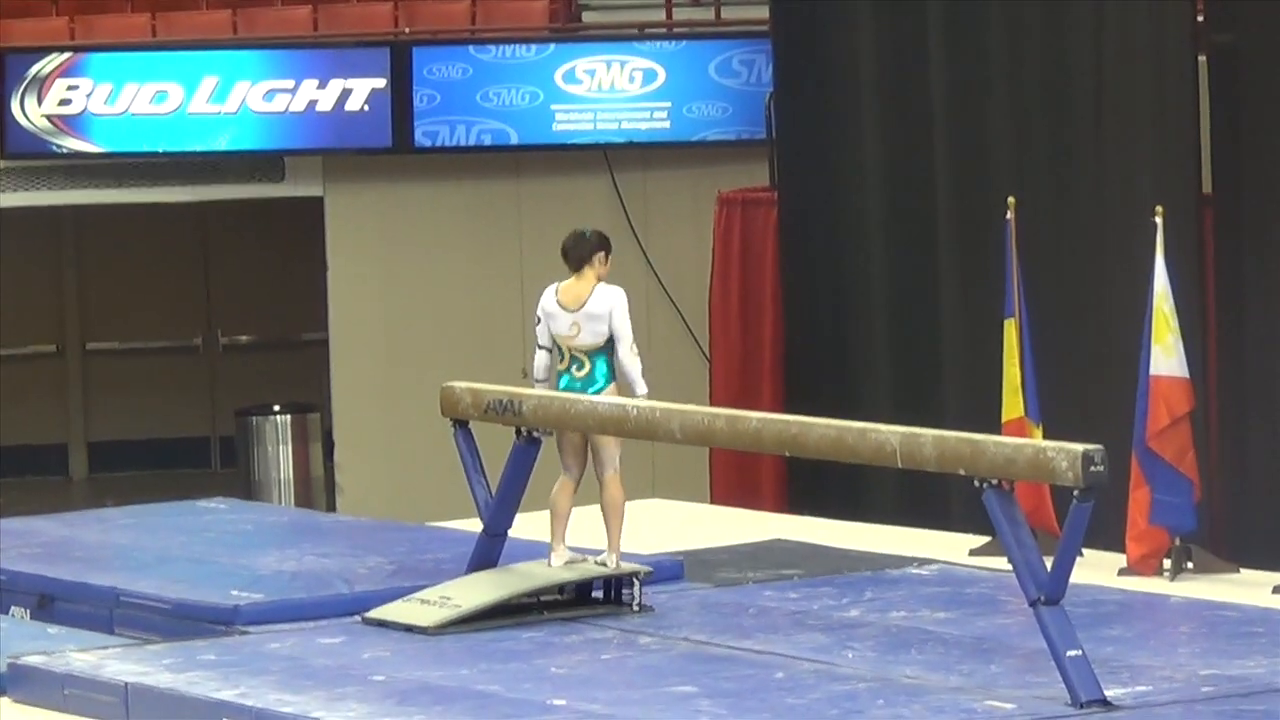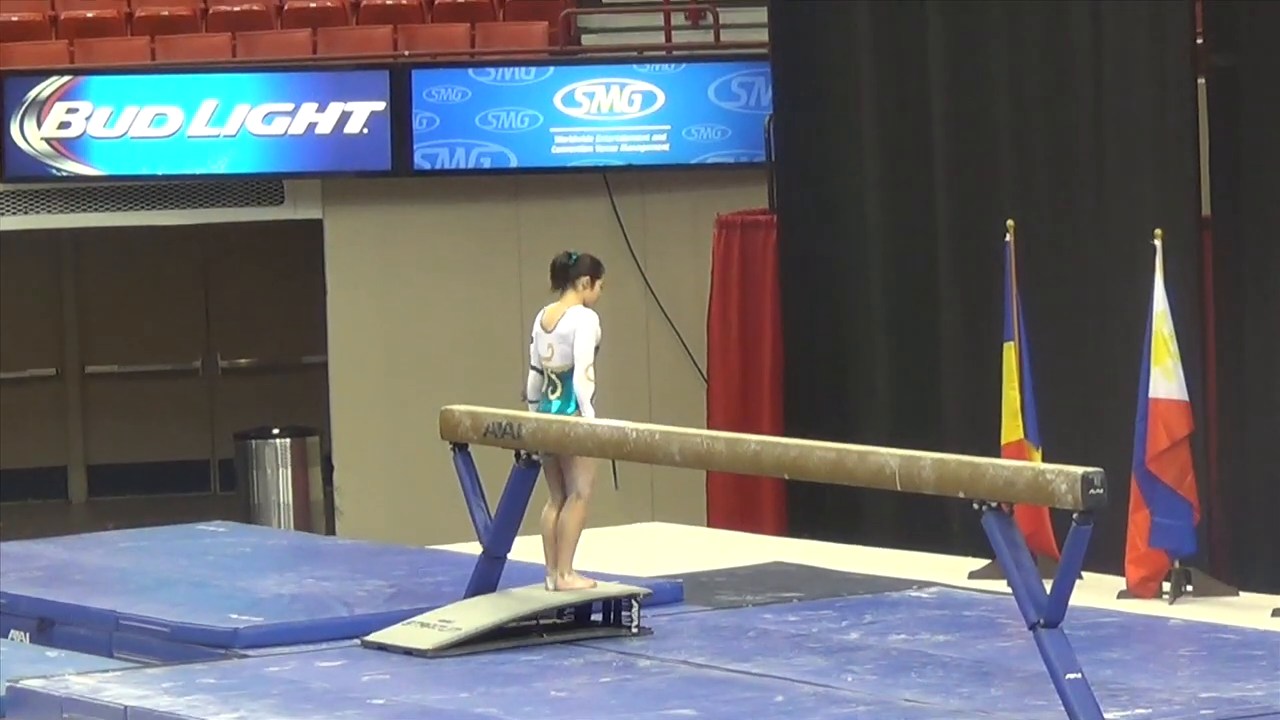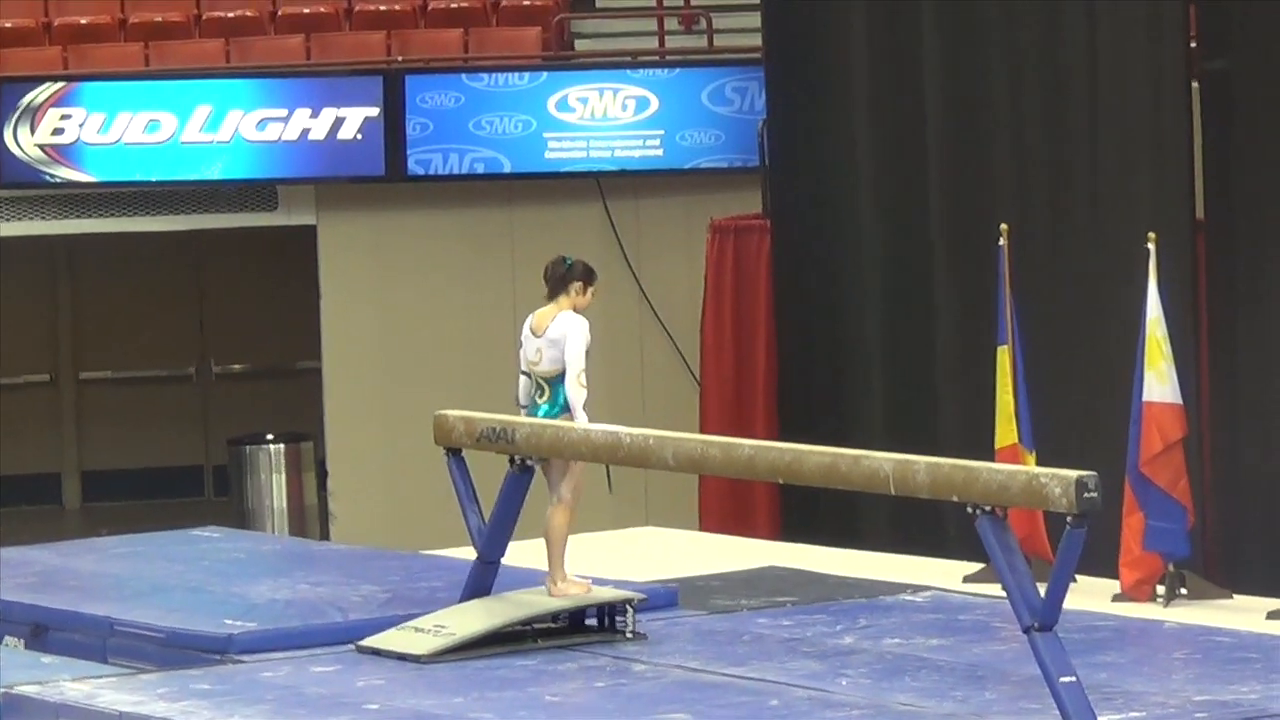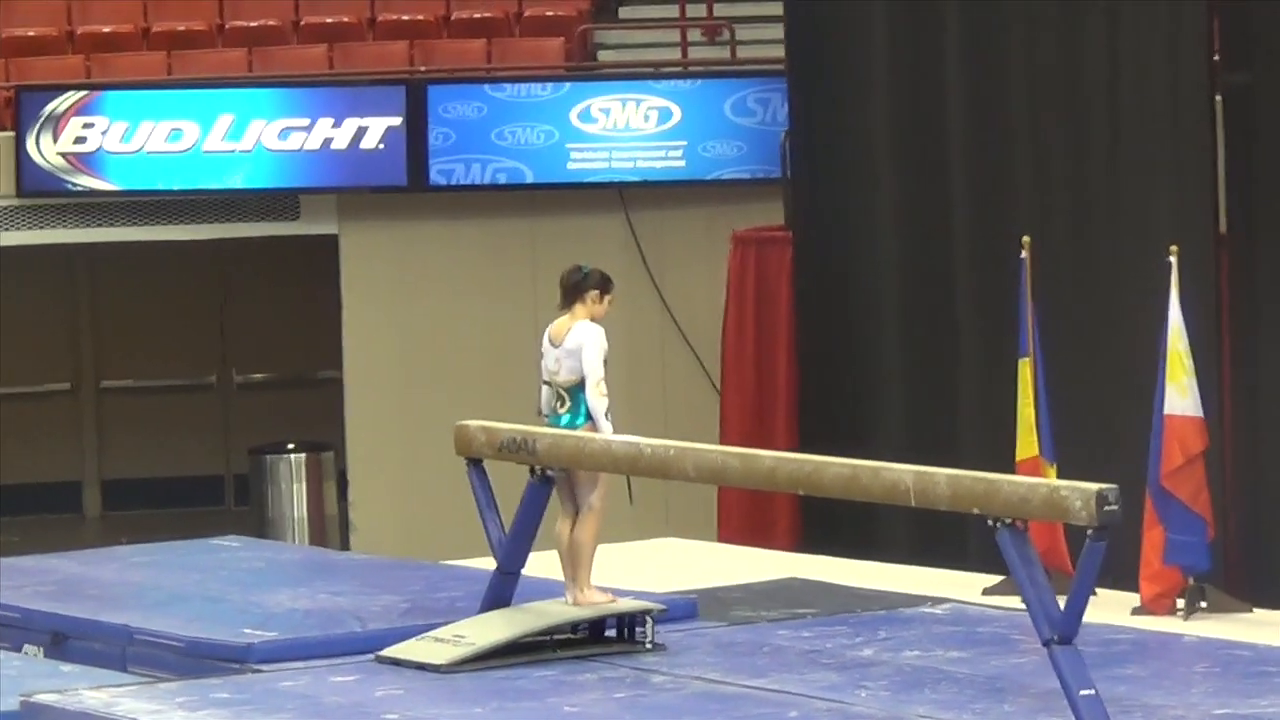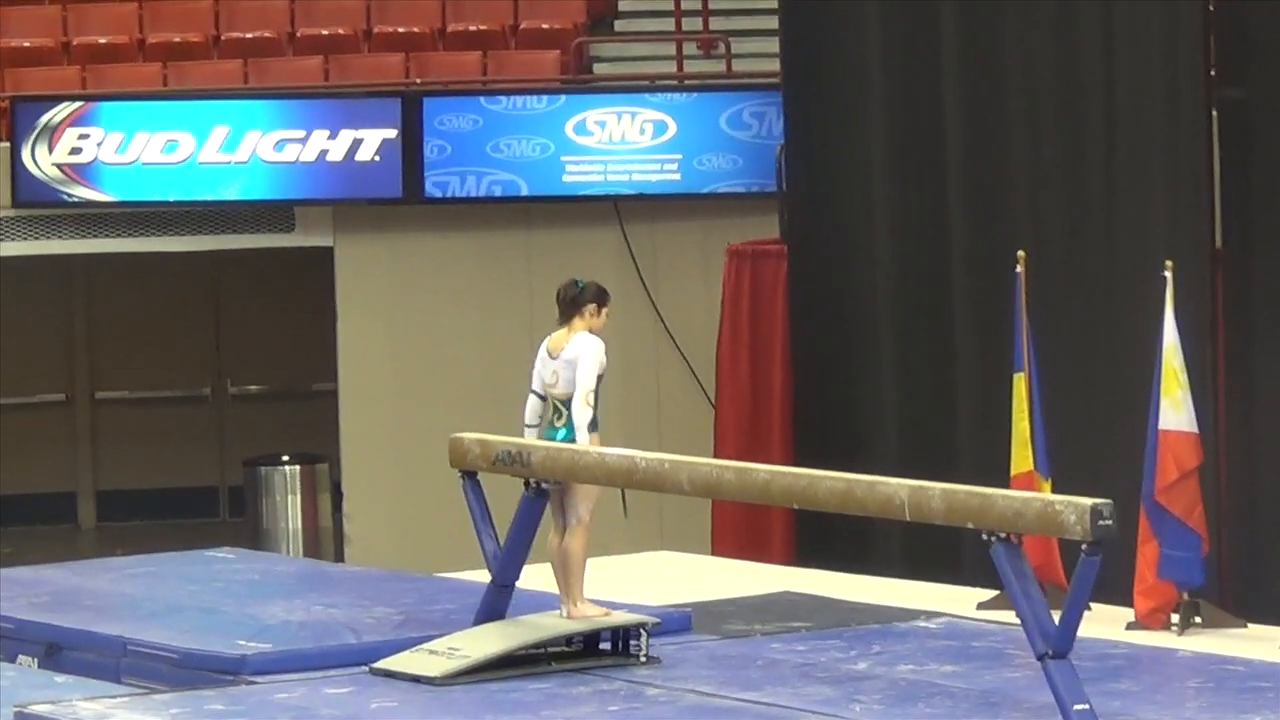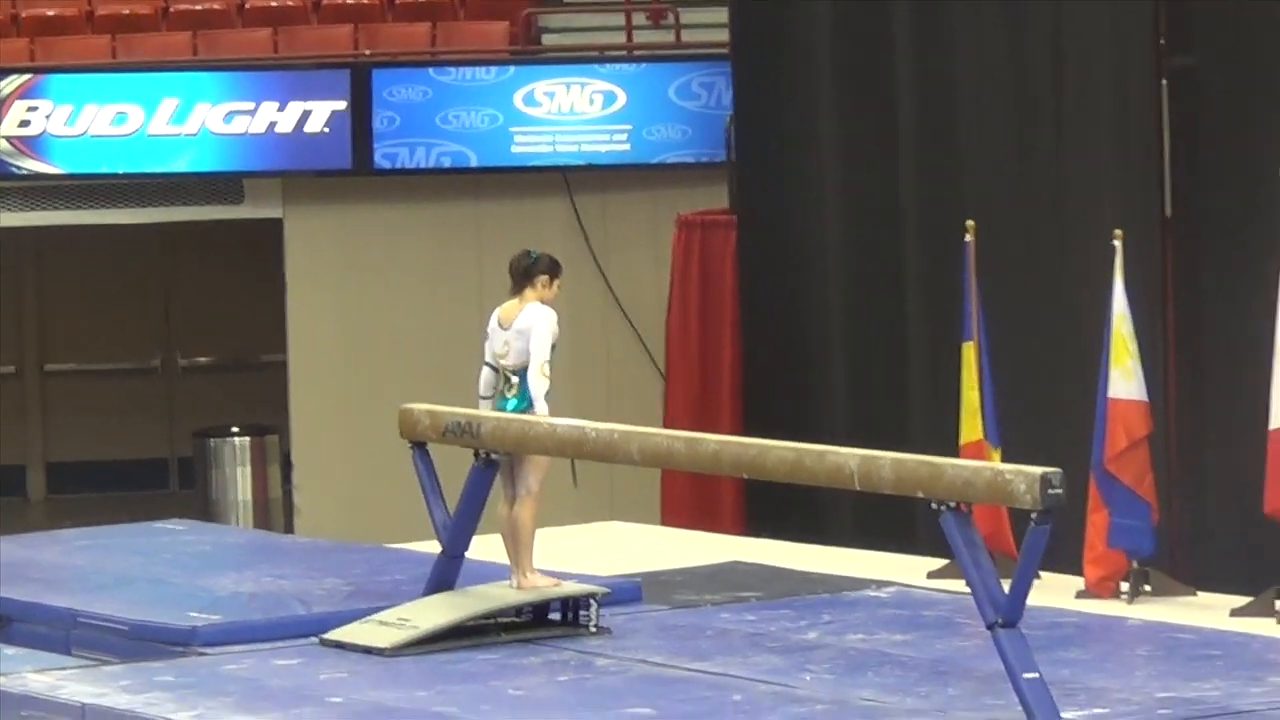
dt=0.3s
person 1, frame 1
left shoulder: (550, 295)
right shoulder: (612, 296)
left elbow: (543, 351)
right elbow: (625, 349)
left wrist: (541, 394)
right wrist: (640, 392)
left hip: (565, 389)
right hip: (601, 389)
left knee: (570, 473)
right knee: (608, 472)
left ankle: (558, 548)
right ankle: (613, 552)
person 1, frame 2
left shoulder: (542, 316)
right shoulder: (585, 318)
right elbow: (583, 374)
left wrist: (533, 415)
right wrist: (590, 420)
left hip: (547, 411)
right hip: (572, 413)
left knee: (556, 497)
right knee: (579, 494)
left ankle: (552, 573)
right ankle: (565, 573)
person 1, frame 3
left shoulder: (531, 321)
right shoulder: (574, 324)
left elbow: (524, 378)
right elbow: (575, 379)
right wrist: (582, 424)
left hip: (537, 414)
right hip: (560, 415)
left knee: (560, 498)
right knee: (563, 499)
left ankle: (557, 574)
right ankle: (558, 580)
person 1, frame 4
left shoulder: (551, 331)
right shoulder: (590, 332)
right elbow: (595, 387)
right wrist: (607, 432)
left hip: (557, 425)
right hip: (581, 425)
left knee: (568, 511)
right knee: (590, 507)
left ankle: (573, 586)
right ankle: (583, 587)
person 1, frame 5
left shoulder: (547, 344)
right shoulder: (590, 344)
left elbow: (535, 398)
right elbow: (583, 398)
left wrist: (530, 441)
right wrist: (583, 444)
left hip: (552, 437)
right hip: (575, 438)
left knee: (560, 524)
right knee: (578, 523)
left ankle: (567, 600)
right ankle: (577, 603)
person 1, frame 6
left shoulder: (498, 315)
right shoulder: (543, 315)
left elbow: (488, 369)
right elbow: (539, 368)
left wrist: (485, 412)
right wrist: (541, 414)
left hip: (503, 406)
right hip: (527, 408)
left knee: (510, 494)
right knee: (527, 493)
left ankle: (517, 569)
right ankle: (526, 573)
